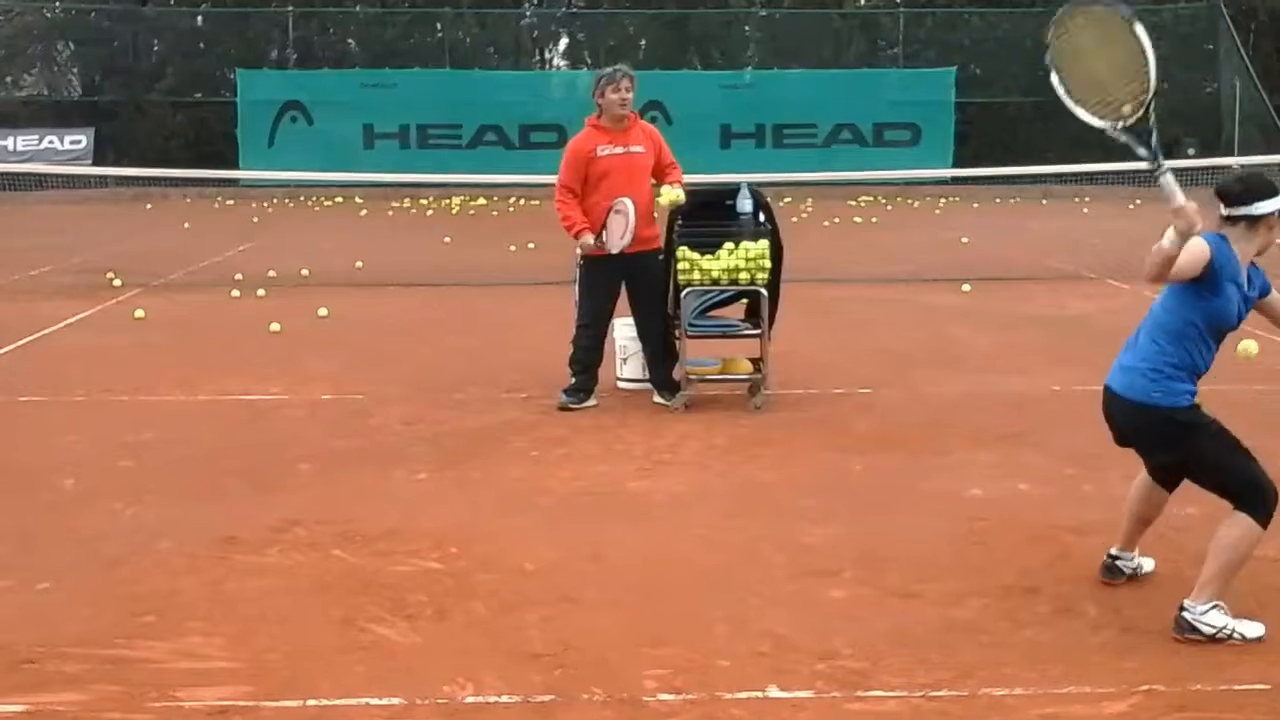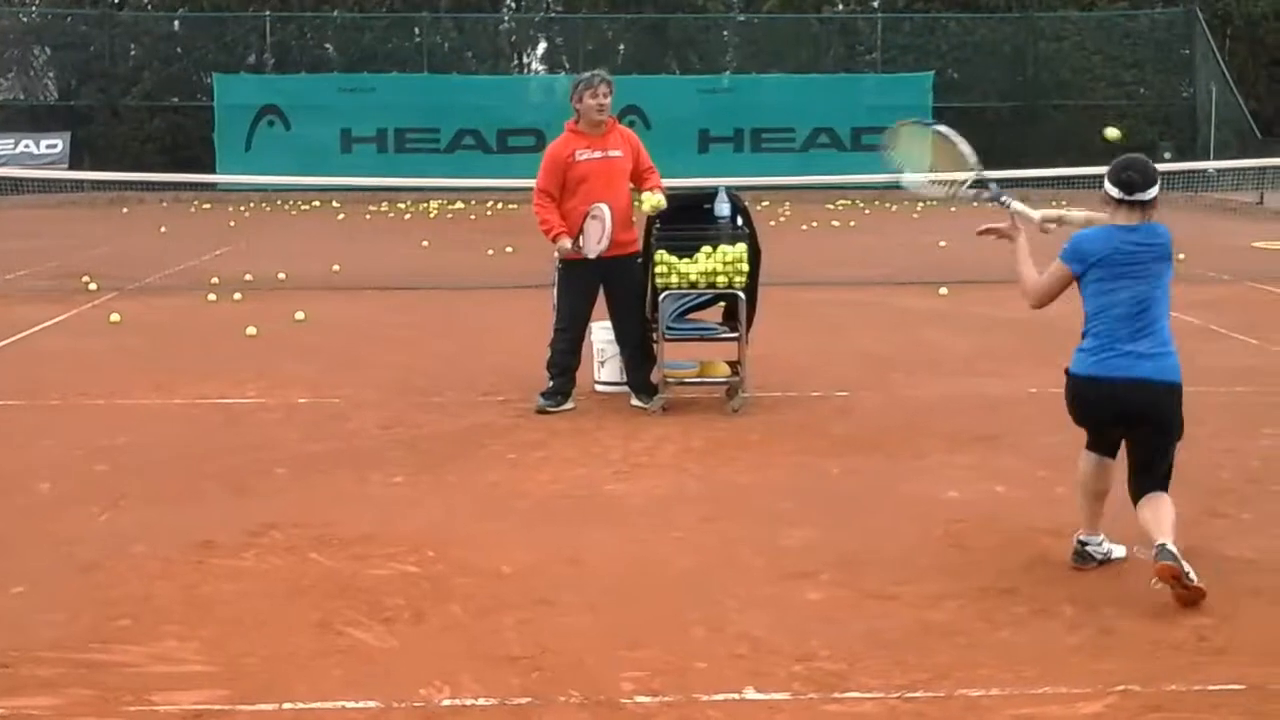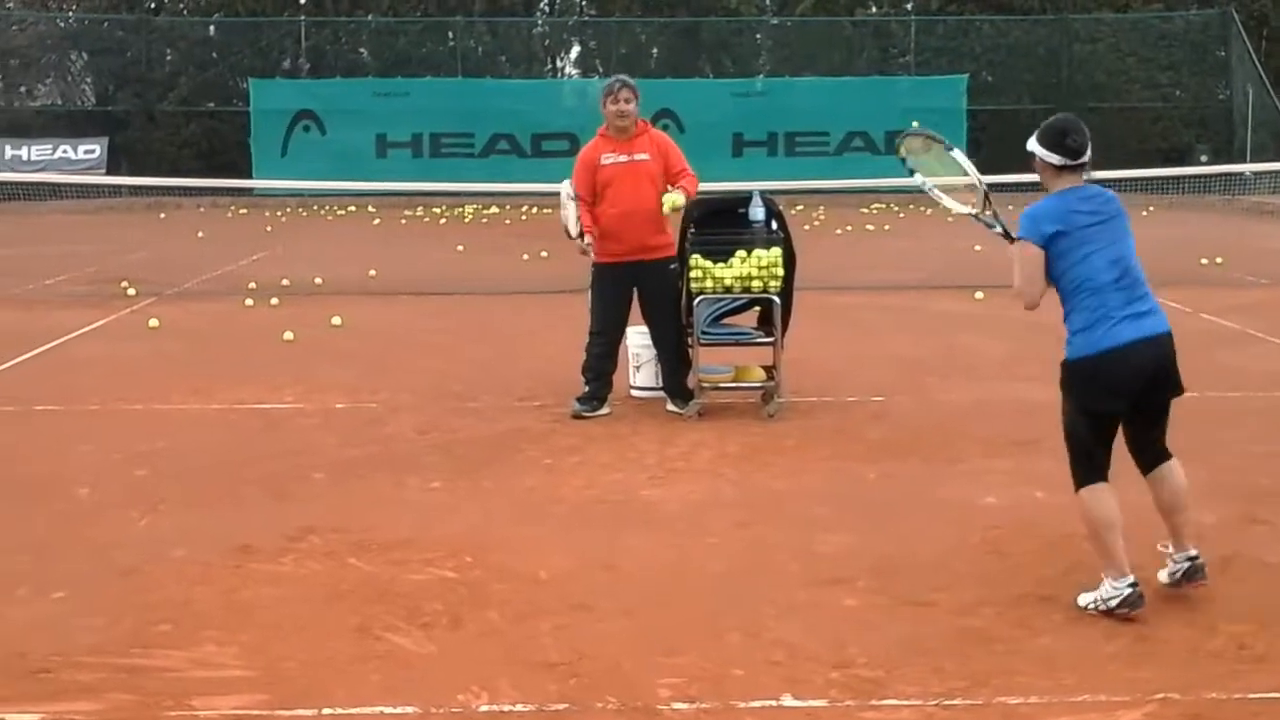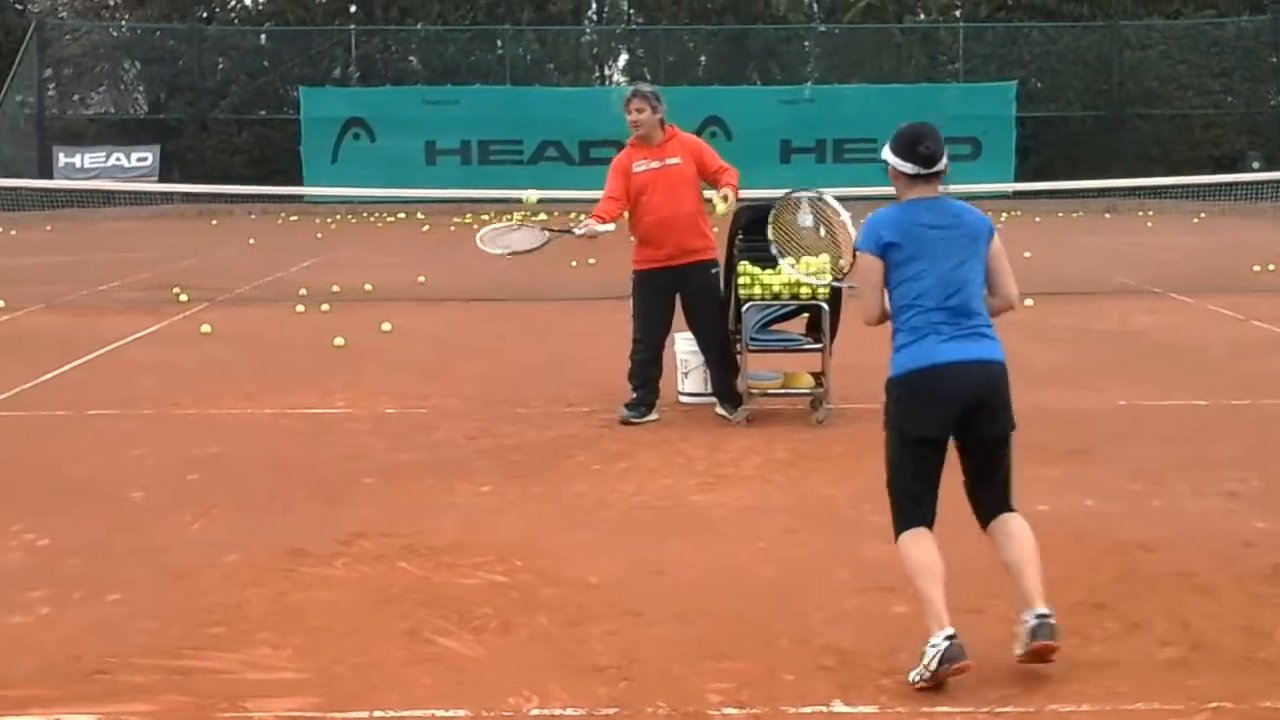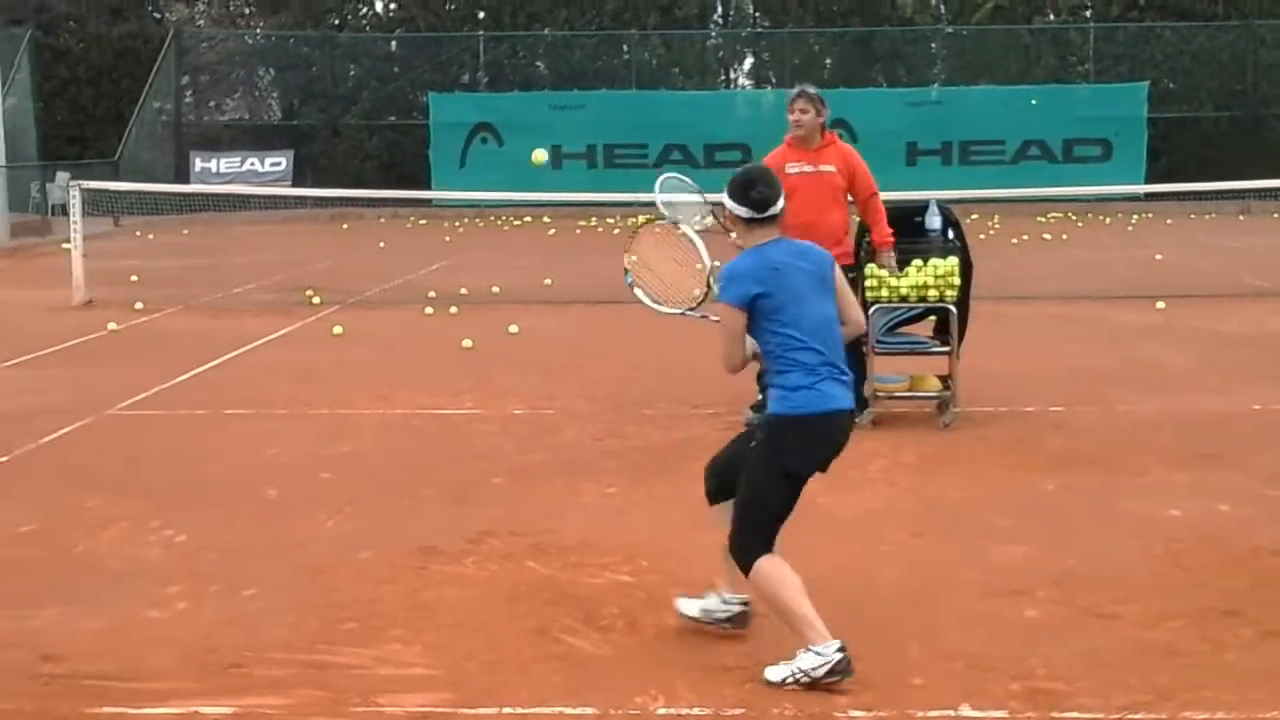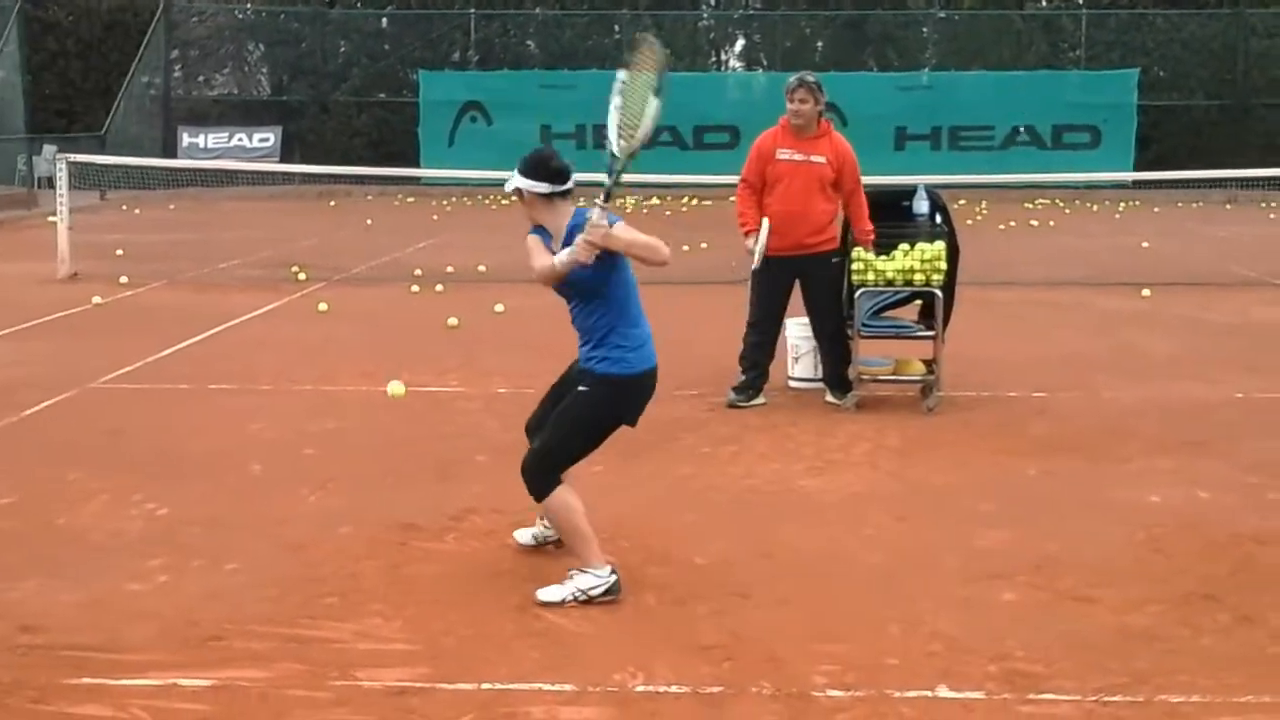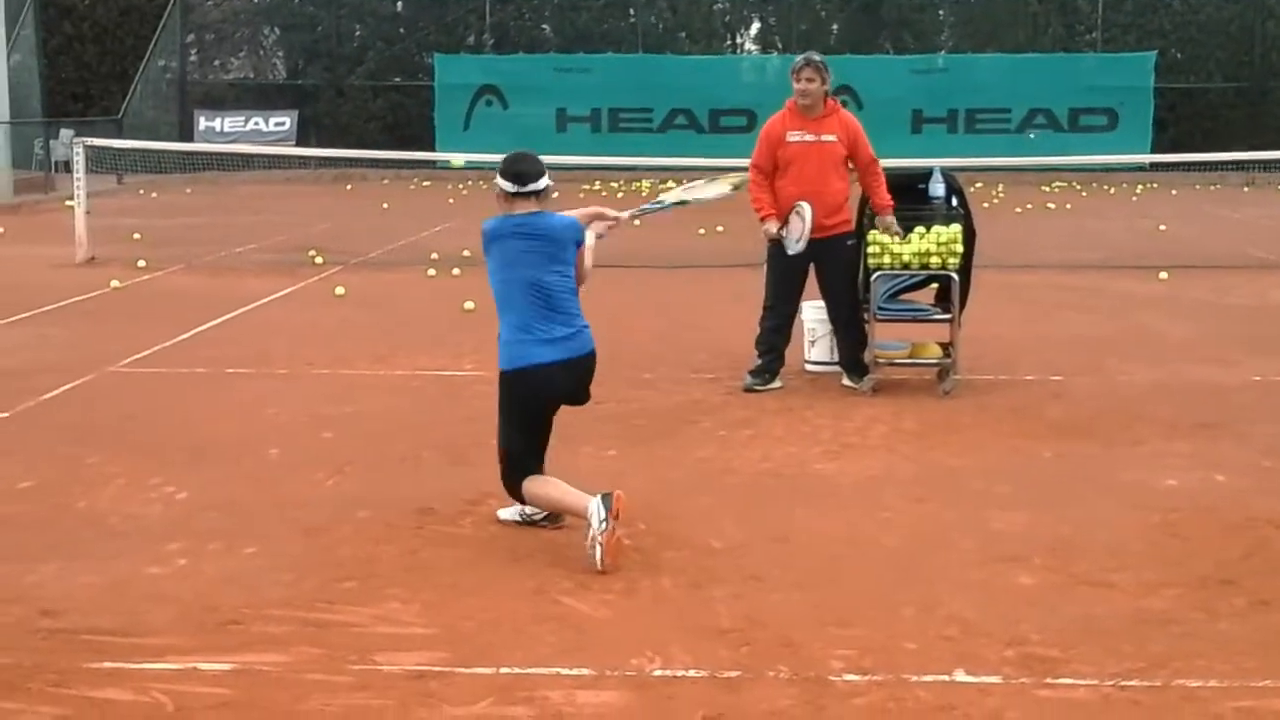
dt=0.5s
person 1, frame 1
right shoulder: (1209, 250)
right elbow: (1156, 270)
right wrist: (1179, 232)
left hip: (1126, 394)
right hip: (1157, 403)
left knee: (1169, 465)
left ankle: (1121, 557)
right ankle: (1200, 611)
person 1, frame 2
left shoulder: (1083, 245)
right shoulder: (1162, 240)
left elbow: (1037, 298)
left wrist: (1020, 239)
right wrist: (1062, 216)
left hip: (1094, 380)
right hip: (1158, 385)
left knee: (1102, 444)
right knee: (1152, 489)
left ankle: (1089, 543)
right ankle: (1166, 550)
person 1, frame 3
left shoulder: (1037, 219)
right shoulder: (1111, 203)
left elbow: (1030, 298)
left wrist: (1022, 256)
left hip: (1096, 356)
right hip: (1154, 342)
left knee: (1090, 470)
right knee: (1152, 451)
left ankle: (1120, 585)
right ankle: (1185, 557)
person 1, frame 4
left shoulder: (879, 227)
right shoulder: (977, 221)
left elbow: (870, 314)
right elbow: (1006, 297)
left hip: (923, 380)
right hip: (986, 371)
left knee: (912, 517)
right knee: (996, 506)
left ankle: (943, 637)
right ankle: (1038, 618)
person 1, frame 5
left shoulder: (741, 271)
right shoulder: (818, 256)
left elbow: (732, 360)
right elbow: (855, 324)
left hip: (797, 417)
right hip: (835, 412)
left knee: (752, 544)
right knee: (720, 476)
left ankle: (823, 651)
right ankle: (731, 599)
person 1, frame 6
left shoulder: (594, 221)
right shoulder: (539, 235)
left elbow: (661, 254)
right elbow: (543, 269)
left wrist: (605, 236)
right wrist: (577, 250)
left hip: (622, 373)
right hip: (594, 364)
left knee: (538, 467)
right knee: (540, 430)
left ankle: (598, 575)
right ankle: (558, 524)
person 1, frame 7
left shoulder: (492, 231)
right shoulder: (568, 229)
left wrist: (587, 214)
left hip: (525, 367)
right hip: (578, 358)
left knee: (521, 476)
right knee: (527, 414)
left ankle: (596, 508)
right ankle: (541, 507)
person 2, frame 1
left shoulder: (649, 134)
right shoulder: (582, 143)
left elbow: (669, 169)
right elbow: (566, 194)
left wrist: (674, 187)
right wrist: (581, 231)
left hip: (646, 248)
right hip: (600, 251)
left knee: (656, 321)
right knee: (591, 323)
left ankle: (665, 385)
right ankle: (581, 388)
person 2, frame 2
left shoulder: (627, 138)
right shoulder: (561, 147)
left elbow: (646, 173)
right elbow: (544, 198)
left wrist: (654, 191)
right wrist: (558, 235)
left hip: (624, 251)
right hip: (577, 255)
left knee: (634, 325)
right knee: (569, 326)
left ankle: (642, 388)
right ankle: (559, 391)
person 2, frame 3
left shoulder: (659, 141)
right shoulder: (591, 152)
left elbow: (685, 176)
right elbow: (580, 200)
left wrist: (680, 193)
right wrist: (585, 232)
left hip: (658, 255)
right hip: (609, 258)
left knee: (669, 329)
right knee: (604, 332)
left ankle: (678, 393)
right ankle: (595, 395)
person 2, frame 4
left shoulder: (689, 145)
right shoulder: (624, 160)
left elbow: (725, 173)
right elbow: (614, 200)
left wrist: (728, 189)
right wrist: (596, 218)
left hip: (698, 259)
right hip: (650, 264)
left knee: (714, 333)
right knee: (647, 338)
left ankle: (729, 398)
right ankle: (643, 402)
person 2, frame 5
left shoulder: (844, 154)
right shoulder: (776, 159)
left elbow: (869, 200)
left wrist: (883, 244)
left hip: (837, 264)
left ankle: (855, 401)
right ankle: (768, 402)
person 2, frame 6
left shoulder: (838, 146)
right shoulder: (767, 142)
left elbow: (853, 195)
right elbow: (747, 190)
left wrist: (865, 239)
right wrist: (750, 230)
left hip: (821, 252)
right hip: (773, 251)
left knee: (829, 324)
right knee: (762, 323)
left ankle: (838, 385)
right ankle: (750, 386)
person 2, frame 7
left shoulder: (846, 123)
right shoulder: (776, 125)
left elbow: (869, 169)
right elbow: (759, 175)
left wrist: (884, 209)
right wrist: (768, 216)
left hip: (837, 233)
left knee: (845, 306)
right knee: (778, 306)
left ankle: (855, 369)
right ankle: (767, 370)
